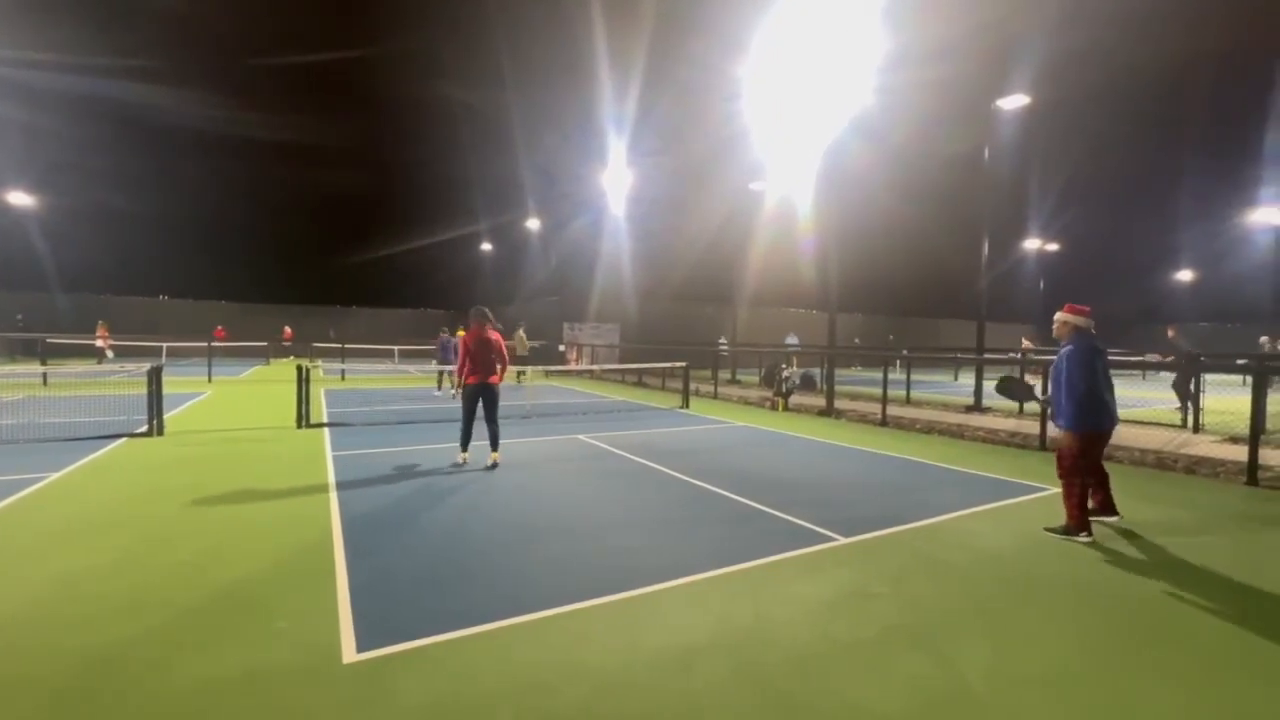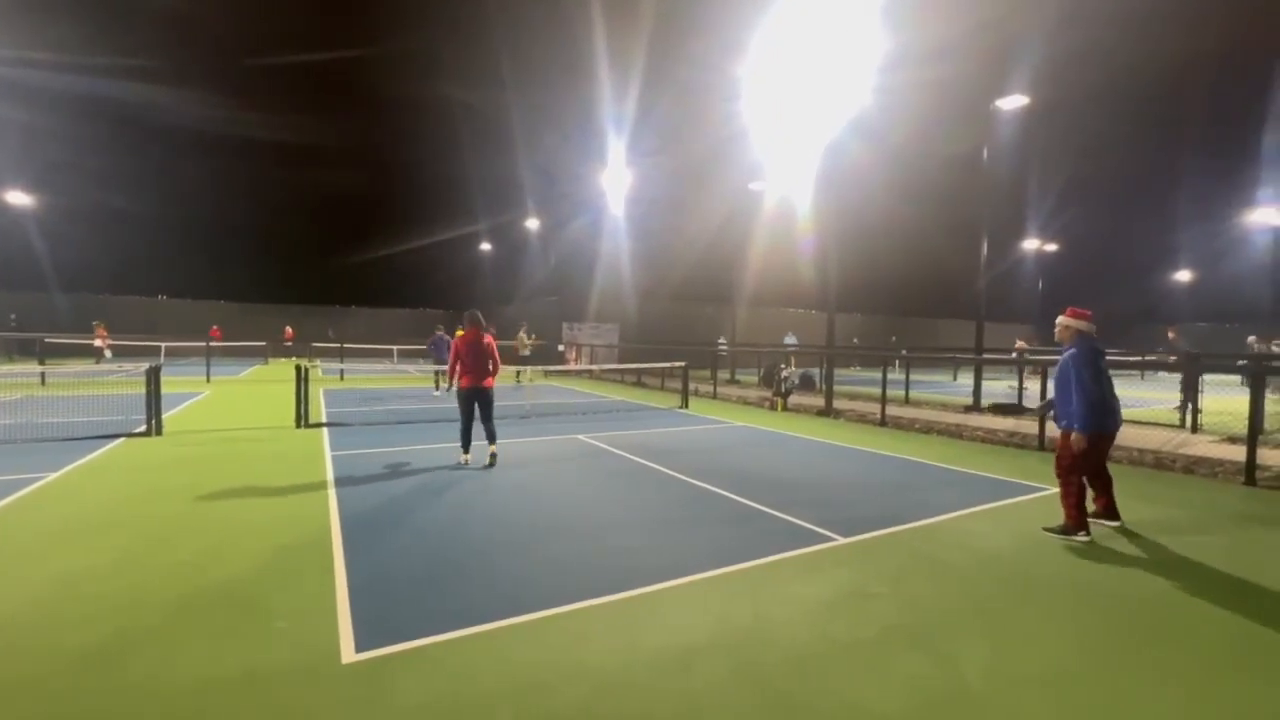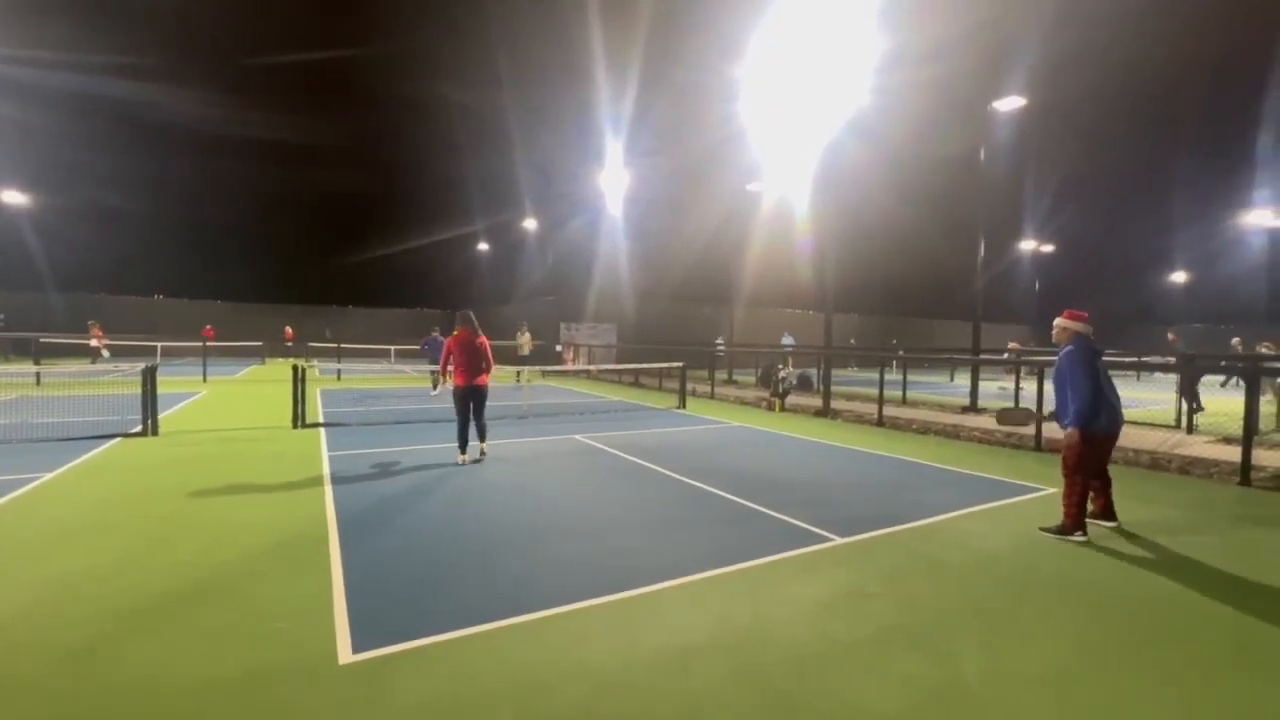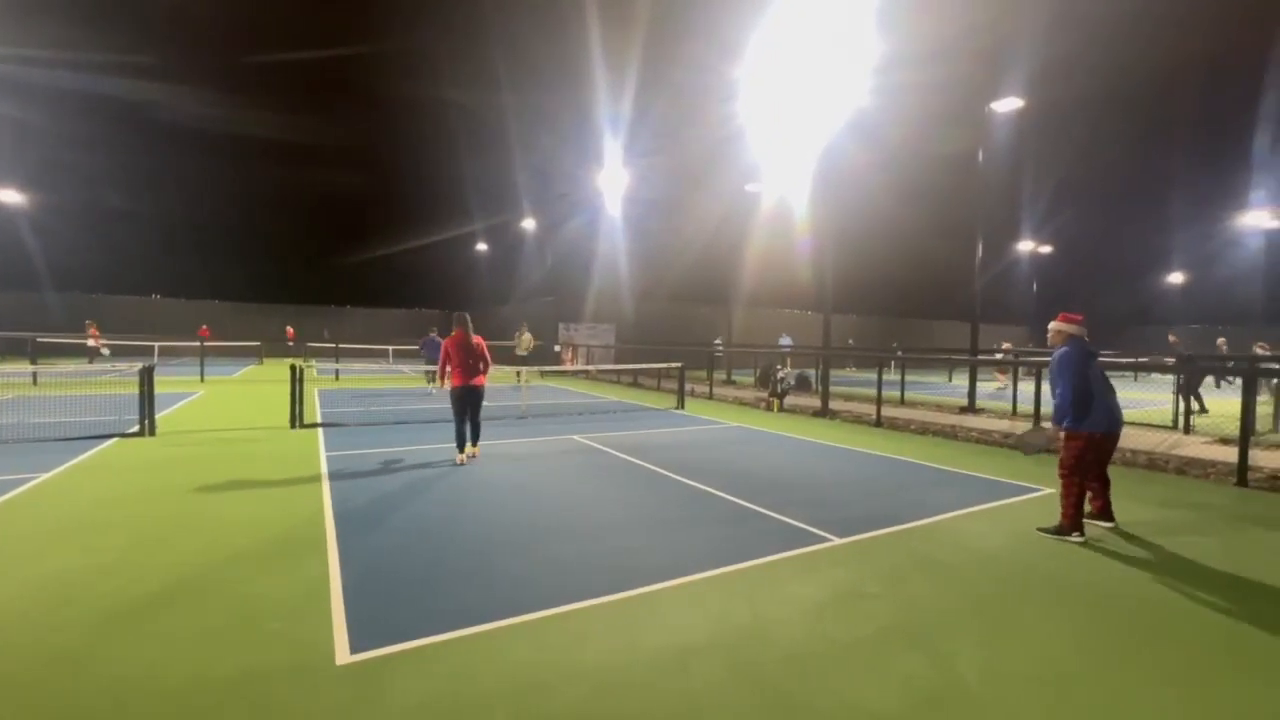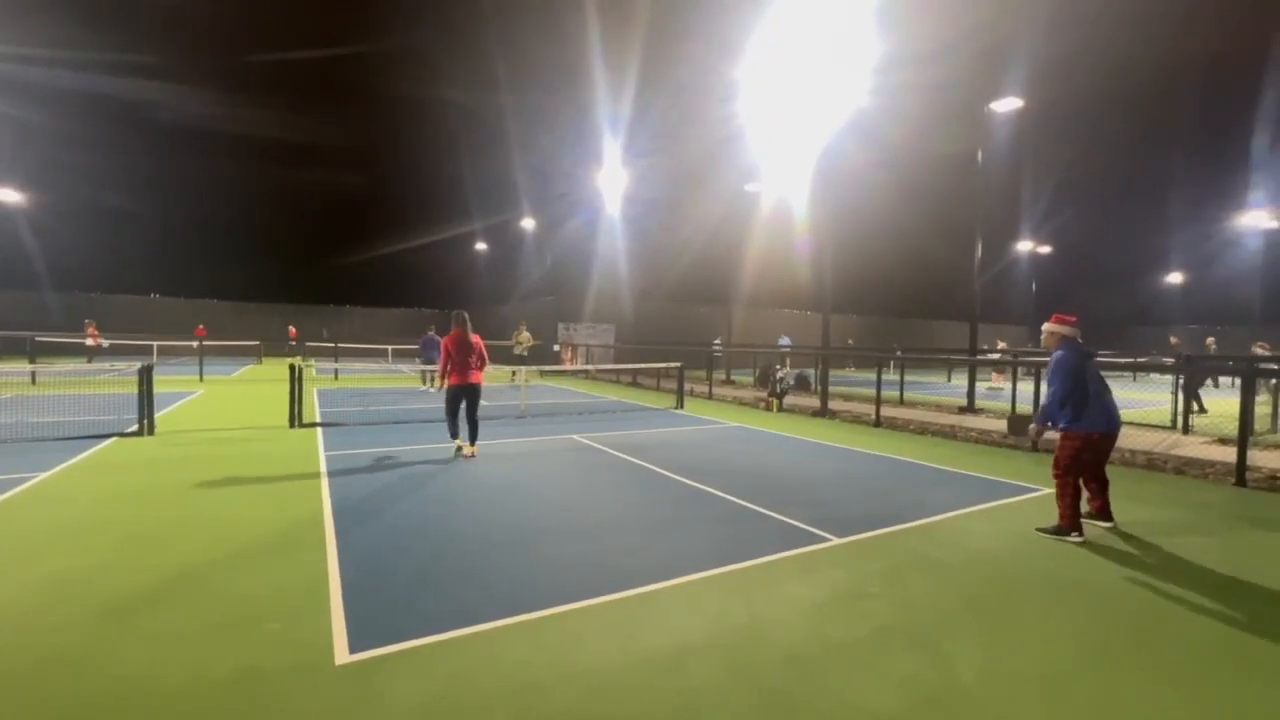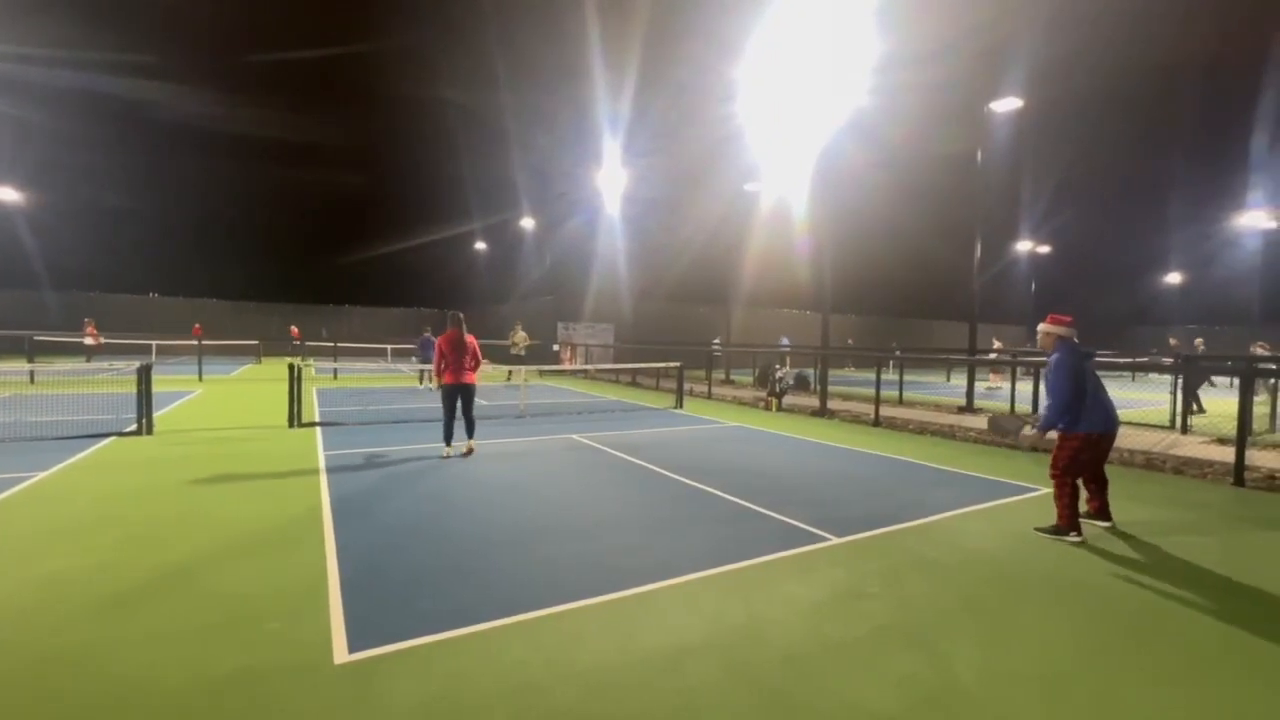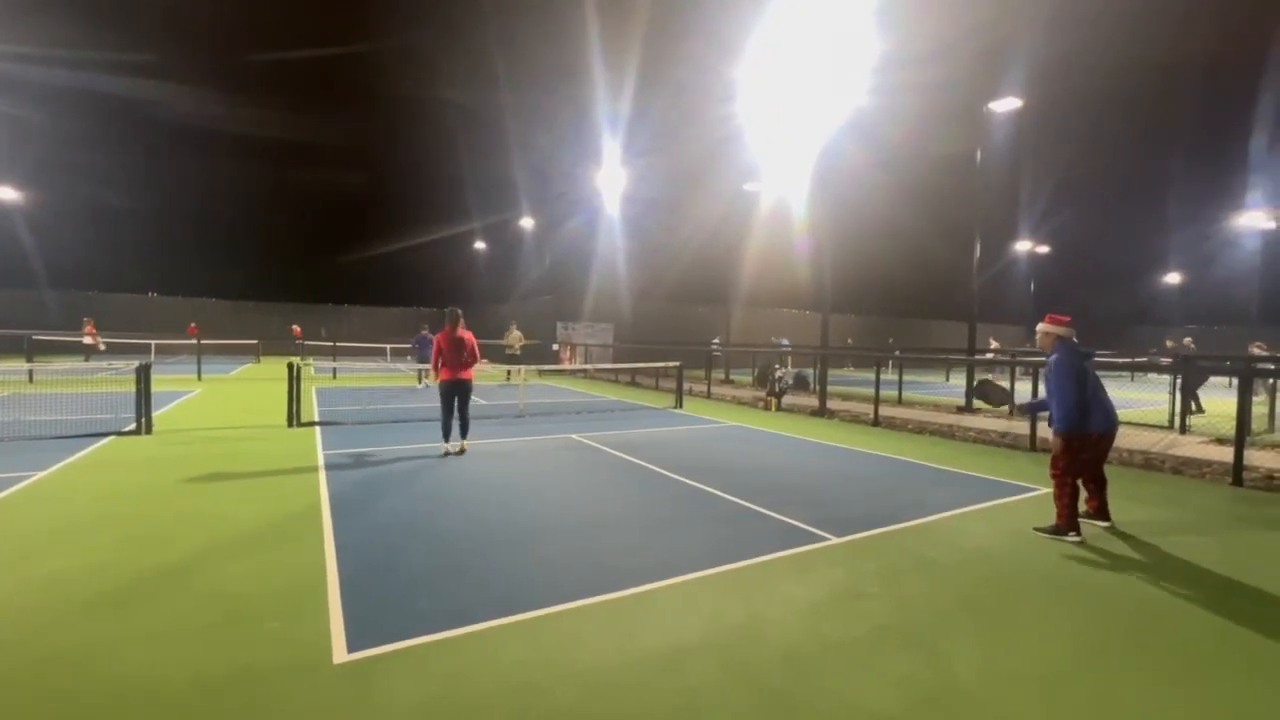
dt=0.2s
person 1, frame 1
left shoulder: (1073, 352)
right shoulder: (1091, 350)
left elbow: (1074, 394)
left wrist: (1068, 428)
right wrist: (1053, 398)
left hip: (1082, 424)
right hip: (1100, 420)
left knee: (1071, 472)
right knee: (1091, 466)
left ankle: (1078, 527)
right ankle: (1105, 508)
person 1, frame 2
left shoulder: (1076, 355)
right shoulder: (1088, 352)
left elbow: (1084, 395)
left wrist: (1080, 429)
right wrist: (1050, 405)
left hip: (1086, 427)
right hip: (1104, 422)
left knee: (1068, 472)
right knee: (1095, 468)
left ankle: (1076, 526)
right ankle: (1108, 512)
person 1, frame 3
left shoulder: (1071, 354)
right shoulder: (1085, 353)
left elbow: (1082, 392)
left wrist: (1075, 424)
right wrist: (1058, 412)
left hip: (1090, 426)
right hip: (1106, 422)
left knee: (1074, 472)
right knee: (1095, 469)
left ankle: (1073, 526)
right ankle: (1105, 512)
person 1, frame 4
left shoulder: (1064, 355)
right shoulder: (1083, 356)
left elbow: (1066, 393)
left wrist: (1057, 421)
right wrist: (1063, 419)
left hip: (1087, 426)
right hip: (1108, 422)
left knee: (1071, 473)
right knee: (1094, 470)
left ankle: (1071, 527)
right ankle: (1102, 512)
person 1, frame 5
left shoulder: (1062, 358)
right shoulder: (1079, 357)
left elbow: (1057, 396)
left wrist: (1040, 422)
right wrist: (1053, 420)
left hip: (1084, 427)
right hip: (1105, 423)
left knee: (1065, 473)
right knee: (1092, 470)
left ankle: (1069, 527)
right ankle: (1101, 513)
person 1, frame 6
left shoulder: (1060, 360)
right shoulder: (1074, 357)
left elbow: (1060, 401)
left wrist: (1041, 429)
right wrist: (1046, 422)
left hip: (1083, 428)
right hip: (1103, 423)
left knee: (1062, 473)
right knee: (1092, 470)
left ankle: (1068, 527)
right ankle: (1100, 512)
person 1, frame 7
left shoulder: (1060, 360)
right shoulder: (1071, 357)
left elbow: (1066, 400)
right elbow: (1058, 397)
left wrist: (1059, 432)
right wrist: (1029, 406)
left hip: (1085, 427)
right hip: (1103, 423)
left knee: (1062, 472)
right knee: (1090, 469)
left ankle: (1066, 526)
right ankle: (1099, 512)
